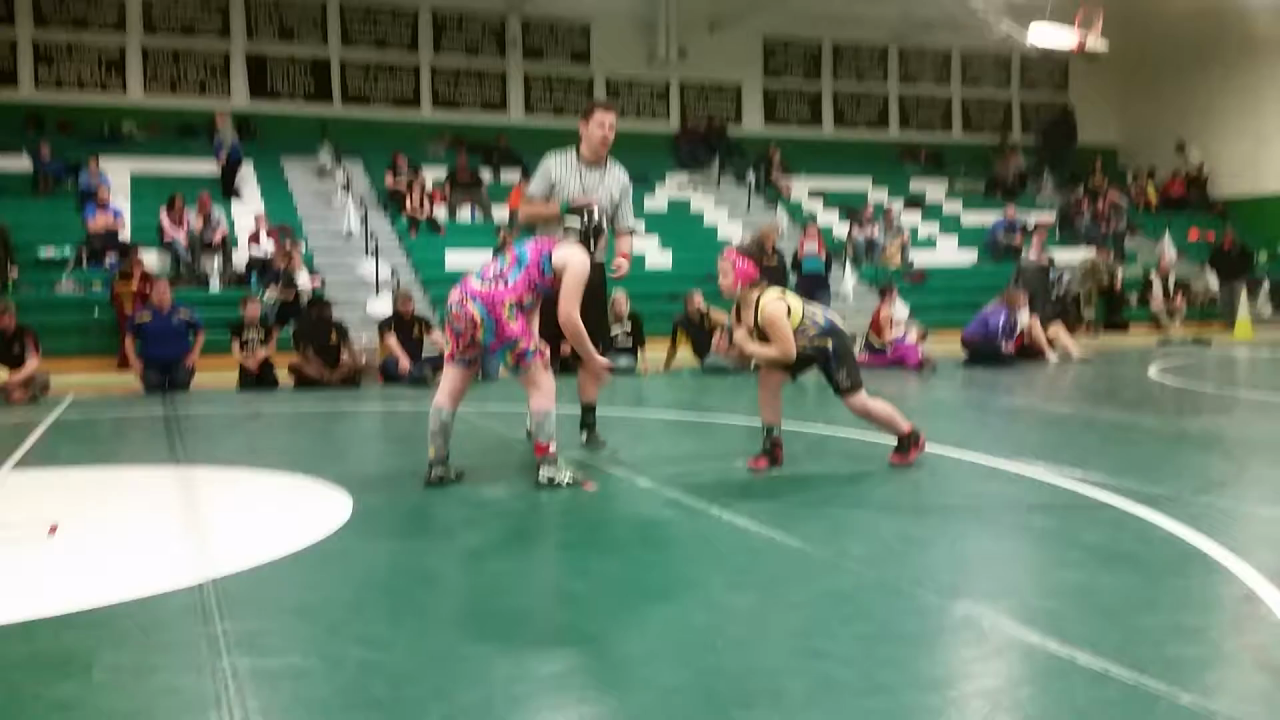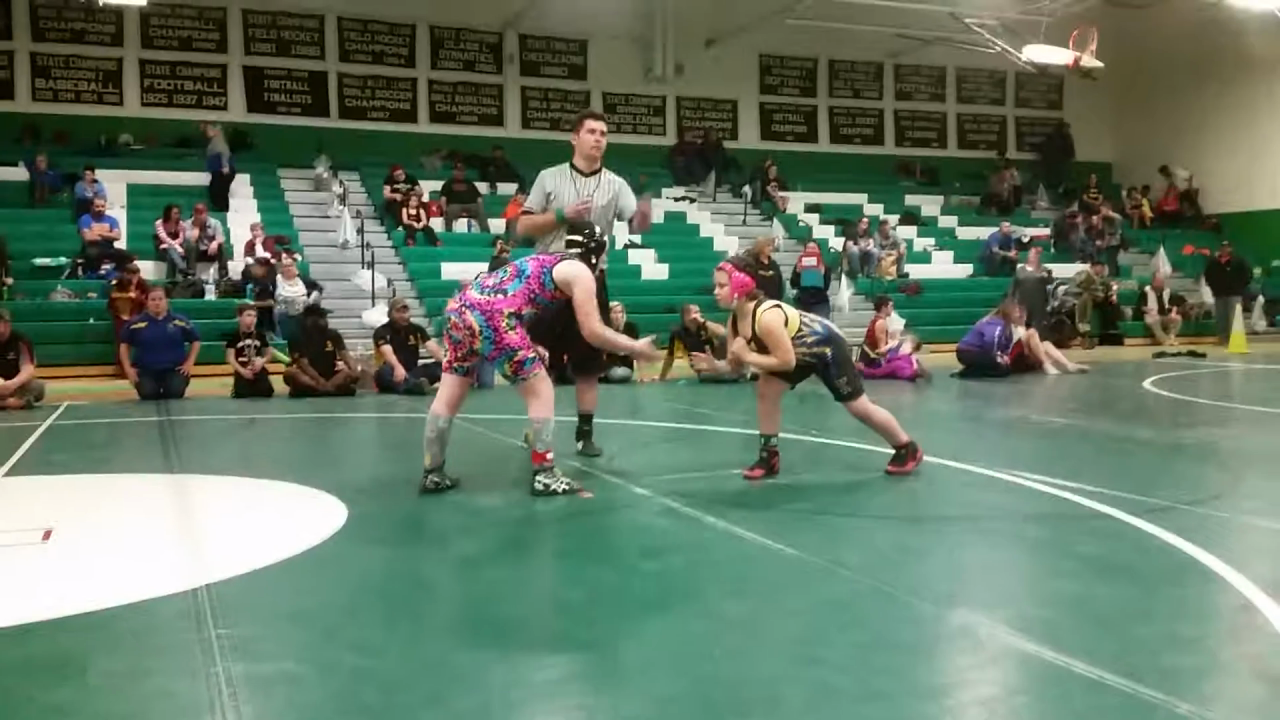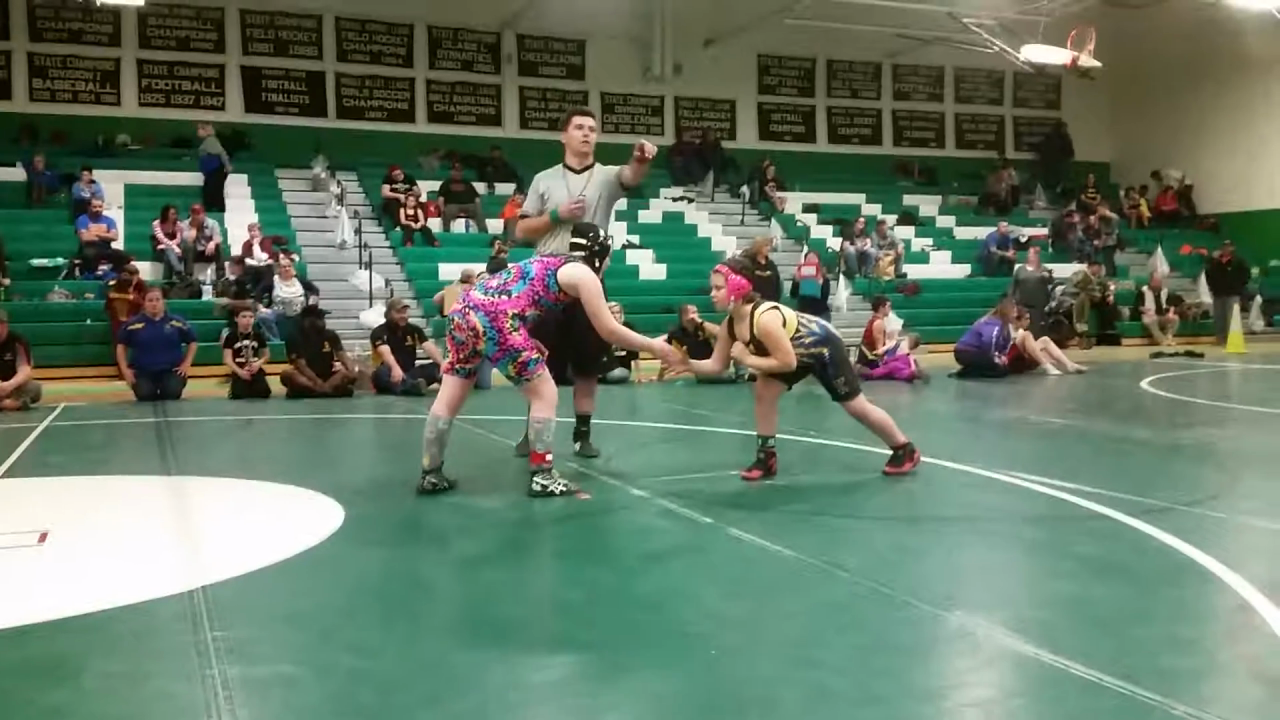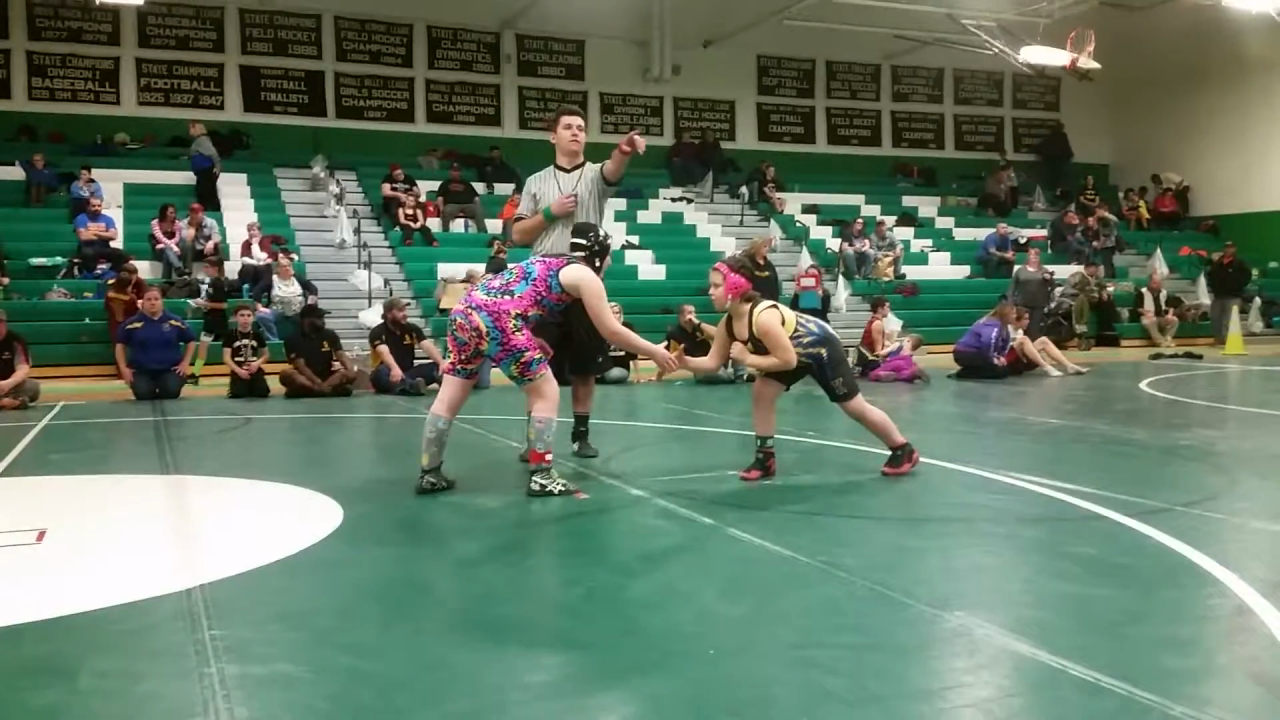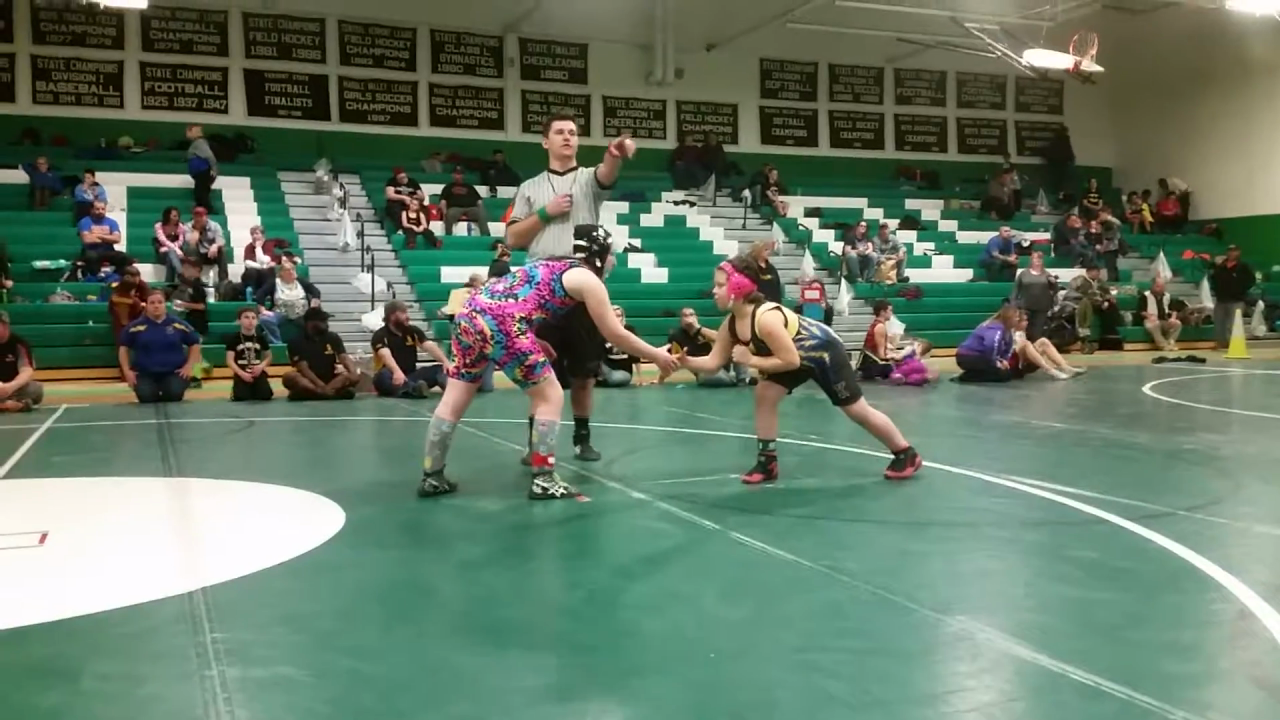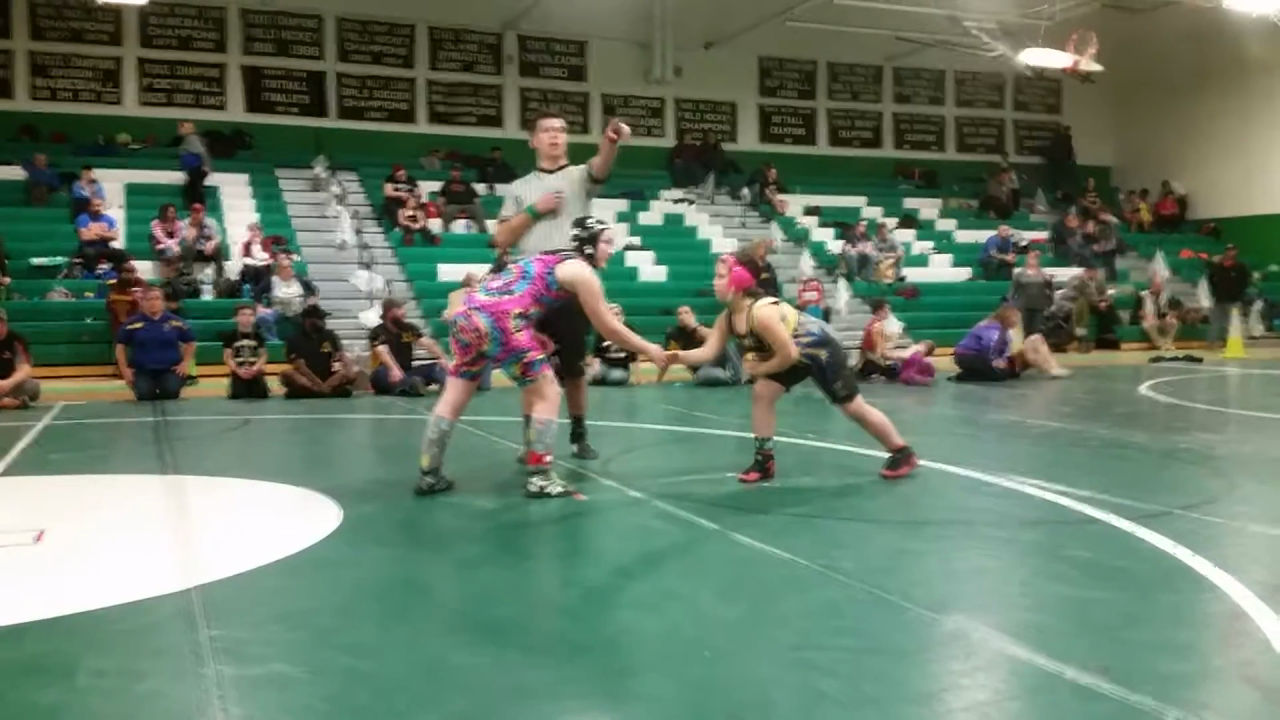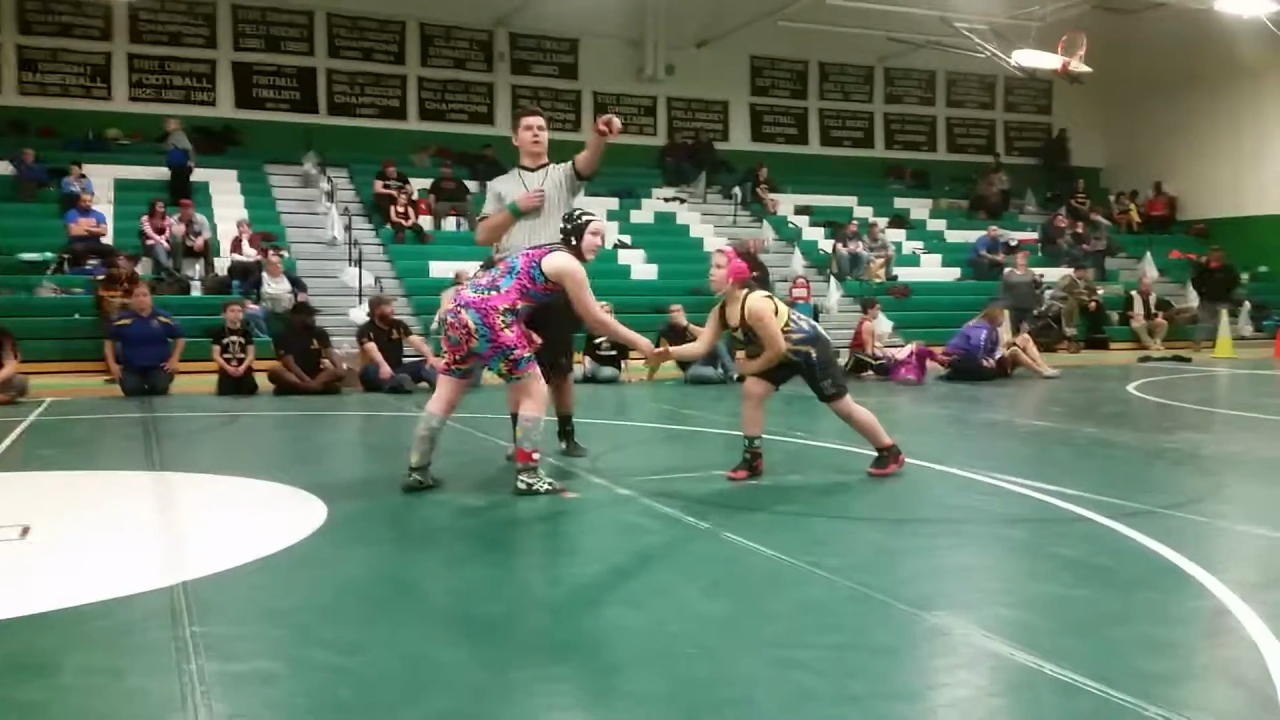
dt=0.2s
person 1, frame 1
left shoulder: (619, 178)
right shoulder: (553, 164)
left elbow: (624, 229)
right elbow: (524, 213)
left wrist: (623, 255)
right wrist: (565, 207)
left hip: (591, 271)
left knee: (591, 351)
left ankle: (588, 424)
person 1, frame 2
left shoulder: (614, 184)
right shoulder: (549, 177)
left elbow: (636, 220)
right elbow: (523, 227)
right wrist: (561, 215)
left hip: (590, 280)
left knee: (589, 364)
left ankle: (585, 434)
person 1, frame 3
left shoulder: (606, 177)
right shoulder: (543, 180)
left elbow: (631, 176)
right elbow: (521, 232)
left wrist: (640, 158)
right wrist: (555, 215)
left knee: (587, 366)
right knee: (541, 362)
left ankle: (582, 435)
person 1, frame 4
left shoulder: (596, 175)
right shoulder: (536, 182)
left elbow: (615, 169)
right elbow: (517, 235)
left wrist: (624, 150)
right wrist: (549, 212)
left knee: (584, 366)
left ankle: (580, 435)
person 1, frame 5
left shoulder: (589, 179)
right shoulder: (530, 188)
left elbow: (609, 171)
right elbow: (512, 239)
left wrist: (615, 152)
right wrist: (544, 213)
left knee: (583, 368)
left ankle: (582, 437)
right ankle: (536, 441)
person 1, frame 6
left shoulder: (579, 177)
right shoulder: (519, 187)
left elbow: (602, 165)
right elbow: (501, 238)
left wrist: (611, 140)
right wrist: (533, 211)
left knee: (573, 366)
left ankle: (579, 435)
right ankle: (532, 439)
person 1, frame 7
left shoulder: (562, 175)
right shoulder: (500, 185)
left elbow: (588, 160)
right elbow: (483, 235)
left wrist: (600, 134)
right wrist: (515, 209)
left knee: (560, 364)
left ankle: (566, 433)
person 2, frame 1
left shoulder: (543, 245)
right shoulder: (578, 256)
right elbow: (569, 318)
left wrist: (533, 343)
right wrist: (592, 359)
left hip: (463, 300)
right hip: (493, 310)
left knee: (452, 387)
right knee: (542, 383)
left ankle: (438, 466)
right ankle: (548, 467)
person 2, frame 2
left shoulder: (545, 261)
right shoulder: (579, 271)
right elbow: (593, 331)
left wrist: (529, 347)
right wrist: (636, 348)
left hip: (461, 309)
right hip: (492, 319)
left knee: (449, 396)
right knee: (541, 393)
left ankle: (433, 473)
right ankle: (544, 475)
person 2, frame 3
left shoulder: (549, 263)
right shoulder: (582, 274)
right elbow: (608, 330)
left wrist: (529, 343)
right wrist: (653, 346)
left hip: (464, 310)
right hip: (495, 320)
left knee: (449, 397)
right knee: (544, 394)
left ankle: (431, 475)
right ankle: (542, 476)
person 2, frame 4
left shoulder: (549, 263)
right shoulder: (584, 275)
right elbow: (611, 331)
left wrist: (532, 341)
right wrist: (654, 352)
left hip: (466, 312)
right hip: (497, 321)
left knee: (449, 397)
right knee: (546, 394)
left ankle: (429, 474)
right ankle: (541, 477)
person 2, frame 5
left shoulder: (553, 265)
right shoulder: (588, 279)
right elbow: (614, 333)
left wrist: (536, 342)
right wrist: (656, 355)
left hip: (470, 315)
right hip: (501, 326)
left knee: (453, 400)
right knee: (550, 397)
left ankle: (432, 476)
right ankle: (543, 480)
person 2, frame 6
left shoulder: (552, 260)
right shoulder: (582, 271)
right elbow: (607, 326)
left wrist: (536, 337)
right wrist: (648, 349)
left hip: (469, 313)
right hip: (499, 322)
left knee: (453, 398)
right knee: (547, 395)
left ankle: (428, 475)
right ankle: (540, 478)
person 2, frame 7
left shoulder: (542, 254)
right shoulder: (569, 264)
right elbow: (594, 318)
left wrist: (523, 333)
right wrist: (635, 340)
left hip: (459, 311)
right hip: (487, 320)
left knee: (445, 394)
right knee: (534, 392)
left ankle: (417, 472)
right ankle: (528, 475)
person 3, frame 1
left shoulder: (770, 306)
right shoulder: (738, 310)
left elbow: (788, 353)
right elbow: (746, 351)
left wrist: (749, 346)
right wrist: (731, 348)
left hip: (829, 339)
right hip: (803, 341)
left knee: (856, 402)
right knee: (767, 379)
left ankle: (910, 437)
right ankle: (772, 447)
person 3, frame 2
left shoulder: (767, 316)
right shoulder: (734, 322)
left elbow: (786, 361)
right elbow: (734, 364)
left wrist: (748, 356)
right wrist: (711, 364)
left hip: (827, 347)
right hip: (801, 351)
left knee: (858, 406)
right knee: (766, 390)
left ankle: (907, 448)
right ankle: (769, 457)
person 3, frame 3
left shoulder: (765, 319)
right shoulder: (729, 325)
left elbow: (787, 362)
right elbow: (717, 365)
left wrist: (747, 359)
right wrist: (688, 364)
left hip: (823, 346)
right hip: (798, 351)
left knee: (856, 405)
right knee: (763, 392)
left ankle: (905, 449)
right ankle: (766, 458)
person 3, frame 4
left shoulder: (763, 317)
right shoulder: (727, 324)
left elbow: (788, 360)
right elbow: (712, 362)
left wrist: (748, 359)
right wrist: (684, 362)
left hip: (821, 348)
right hip: (796, 351)
left knee: (854, 406)
right knee: (762, 392)
left ankle: (903, 450)
right ankle: (765, 459)
person 3, frame 5
left shoulder: (766, 318)
right shoulder: (731, 324)
left elbow: (790, 360)
right elbow: (714, 361)
left wrist: (751, 360)
right wrist: (686, 362)
left hip: (824, 351)
right hip: (797, 355)
left knee: (857, 410)
right knee: (764, 395)
left ankle: (906, 454)
right ankle: (767, 462)
person 3, frame 6
left shoulder: (763, 312)
right shoulder: (728, 318)
left elbow: (789, 354)
right elbow: (708, 352)
left wrist: (761, 368)
right wrist: (676, 356)
left hip: (821, 349)
right hip: (795, 354)
left knee: (854, 407)
right knee: (762, 393)
left ankle: (902, 453)
right ankle: (764, 461)
person 3, frame 7
left shoulder: (756, 304)
right shoulder: (721, 310)
left elbow: (778, 349)
right elbow: (702, 346)
left wrist: (752, 366)
right wrist: (669, 352)
left hip: (811, 349)
right hip: (783, 352)
left knee: (843, 406)
right knee: (752, 390)
left ankle: (890, 451)
right ankle: (752, 459)
